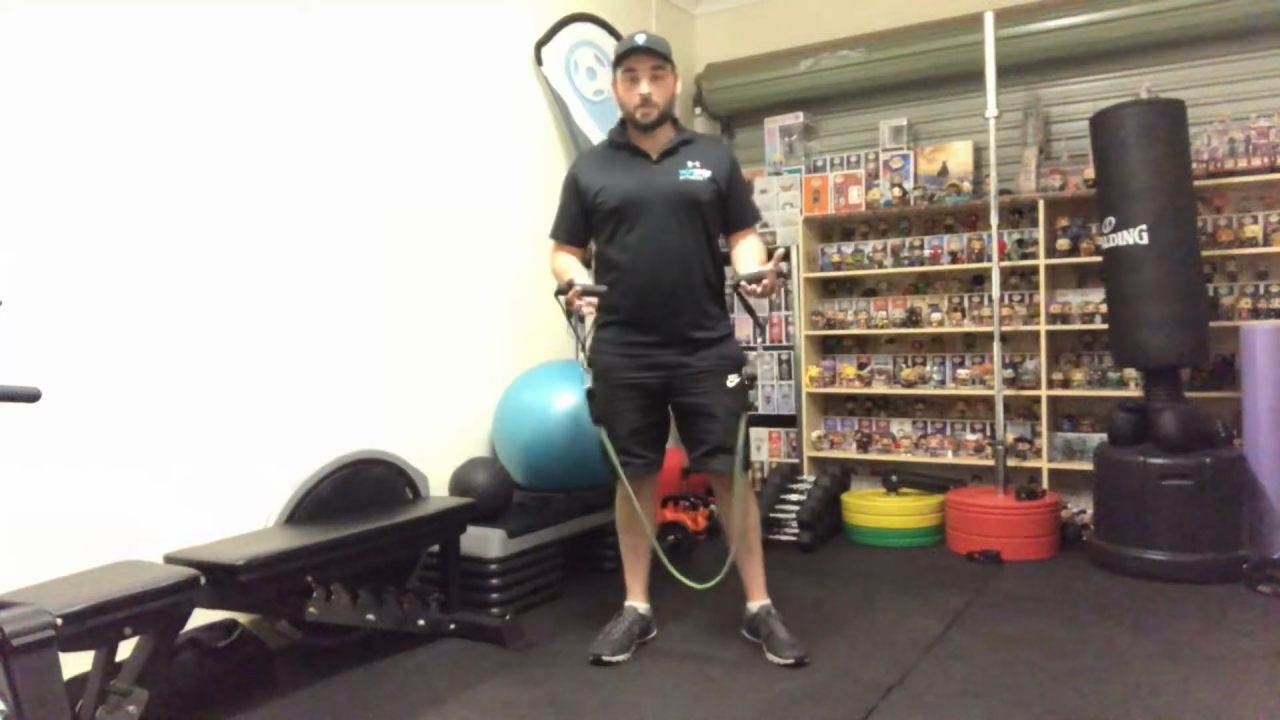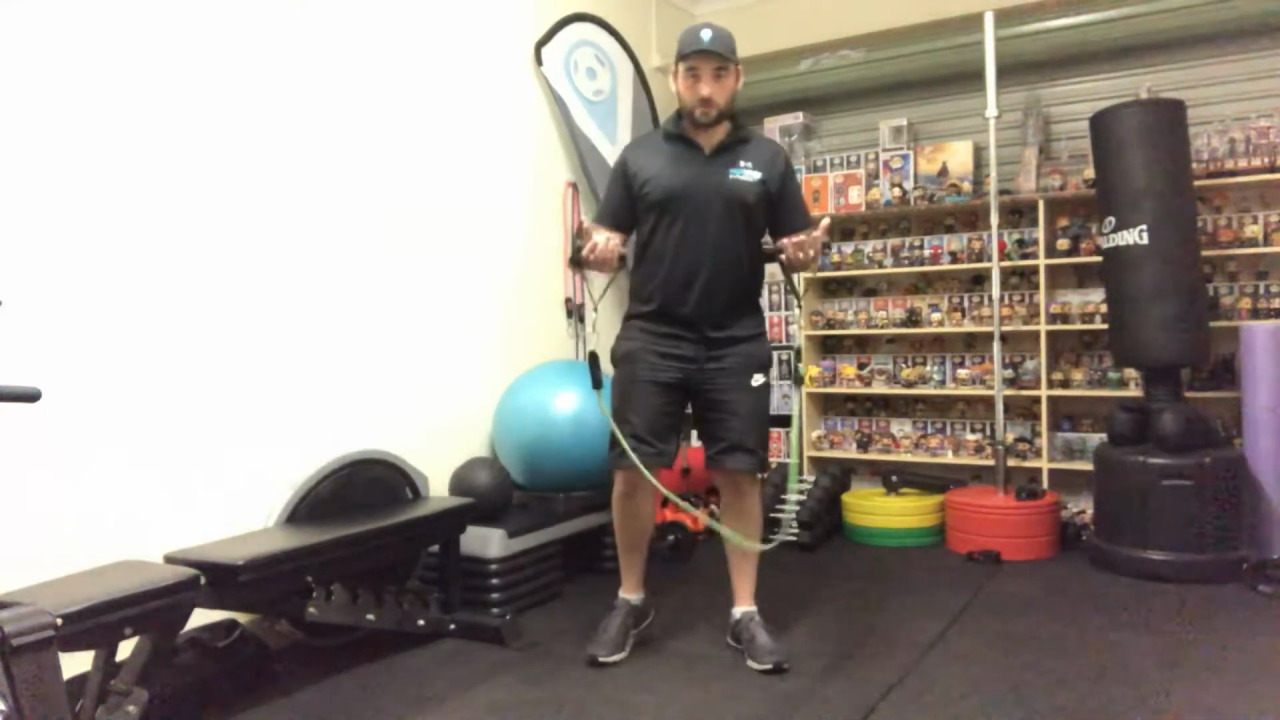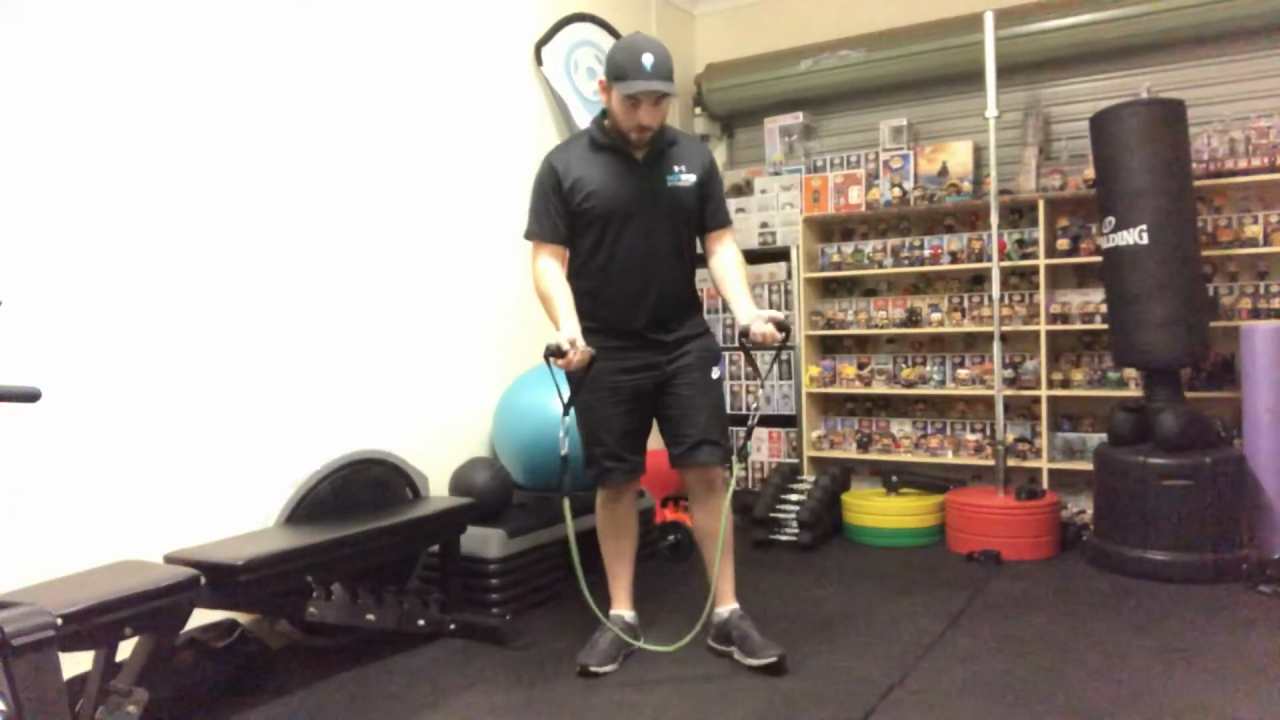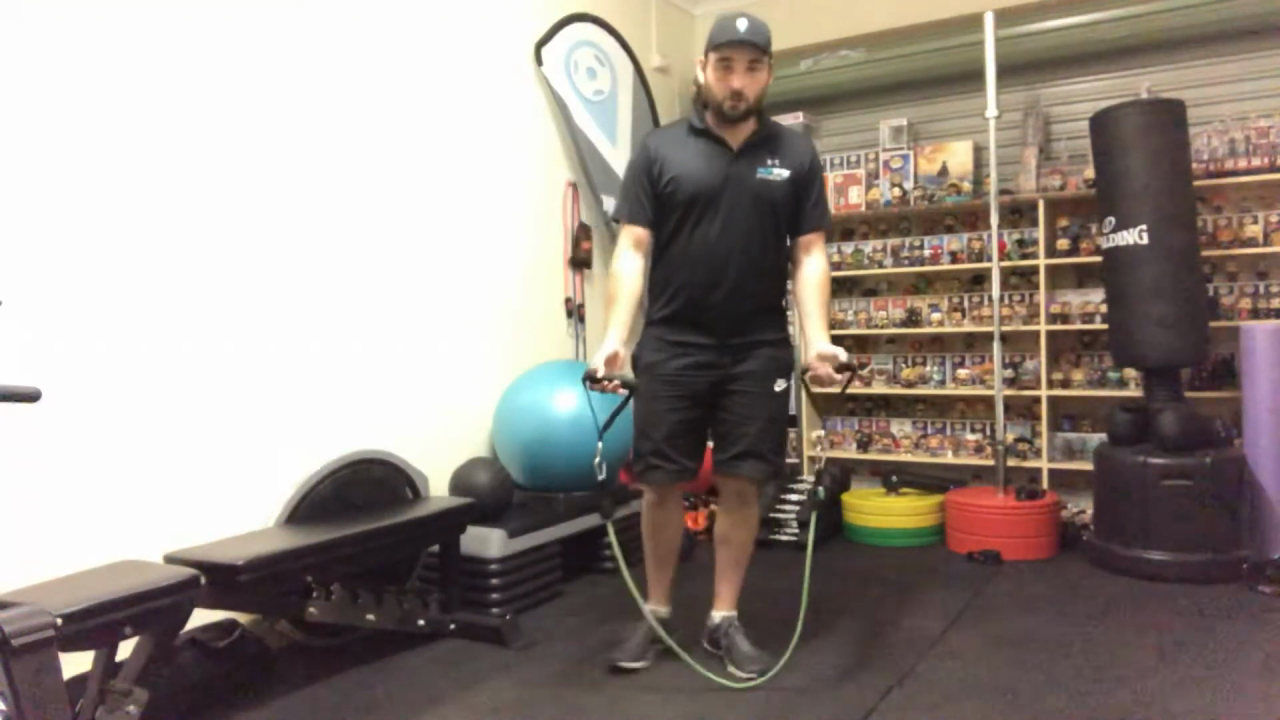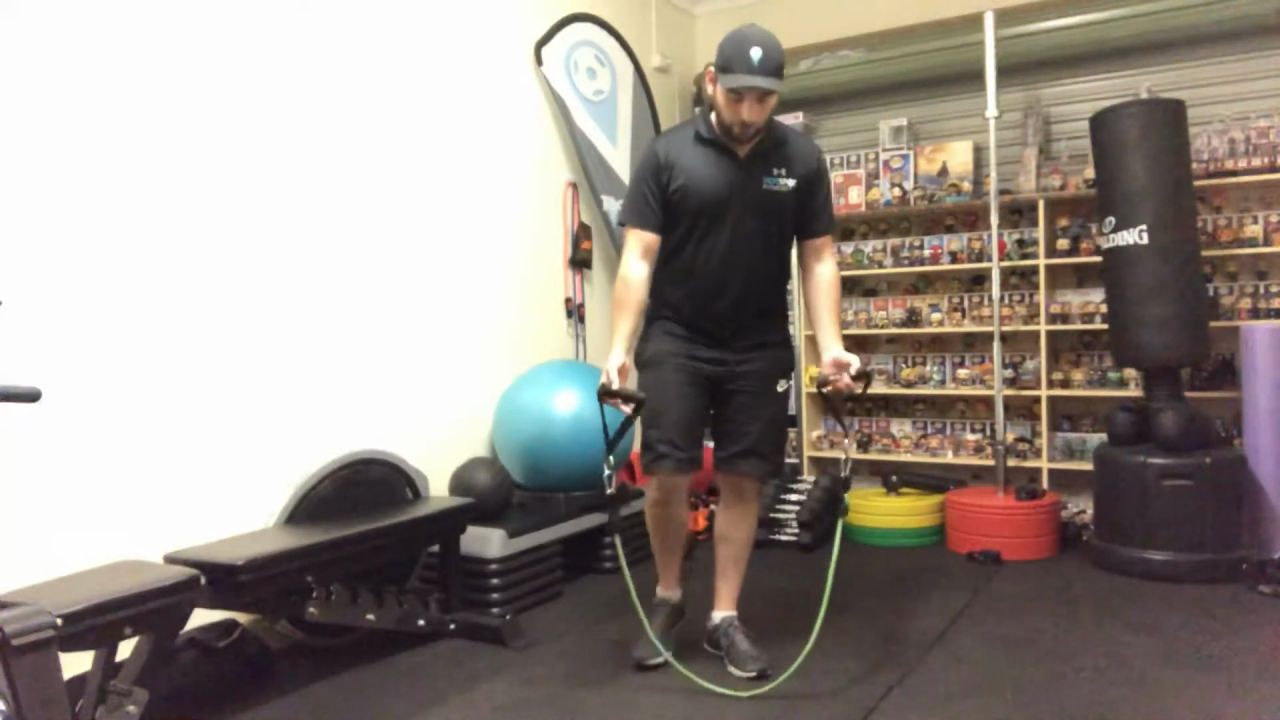
dt=1s
person 1, frame 1
left shoulder: (713, 158)
right shoulder: (590, 168)
left elbow: (742, 235)
right elbow: (565, 251)
left wrist: (754, 270)
right wrist: (575, 283)
left hip: (706, 347)
right hip: (623, 352)
left knee: (728, 472)
right knee: (633, 478)
left ankle: (758, 607)
right ankle: (637, 608)
person 1, frame 2
left shoulder: (767, 158)
right shoulder: (640, 156)
left elbow: (793, 240)
right elbow: (606, 235)
left wrist: (804, 252)
right wrist: (601, 252)
left hip: (736, 343)
right hip: (651, 337)
left knee: (740, 474)
right knee: (633, 469)
left ankle: (744, 614)
right ankle: (630, 599)
person 1, frame 3
left shoulder: (693, 157)
right shoulder: (566, 164)
left elbow: (718, 243)
right elbow: (548, 258)
left wrist: (745, 310)
right wrist: (568, 327)
left hip: (685, 343)
right hip: (606, 354)
left knee: (706, 471)
right knee: (615, 482)
left ankle: (726, 615)
right ankle: (621, 616)
person 1, frame 4
left shoulder: (795, 154)
right shoulder: (660, 150)
left elbow: (810, 254)
right elbow: (633, 248)
left wrist: (818, 338)
right wrist: (616, 336)
left hip: (758, 350)
right hip: (673, 346)
left knee: (742, 484)
right knee: (663, 484)
left ankle: (724, 620)
right ankle: (658, 613)
person 1, frame 5
left shoulder: (801, 158)
right shoulder: (668, 155)
left elbow: (818, 259)
right elbow: (639, 257)
left wrist: (831, 346)
right wrist: (619, 348)
left hip: (759, 348)
right hip: (676, 338)
left knee: (742, 481)
right knee: (669, 476)
left ankle: (725, 619)
right ankle: (668, 598)
